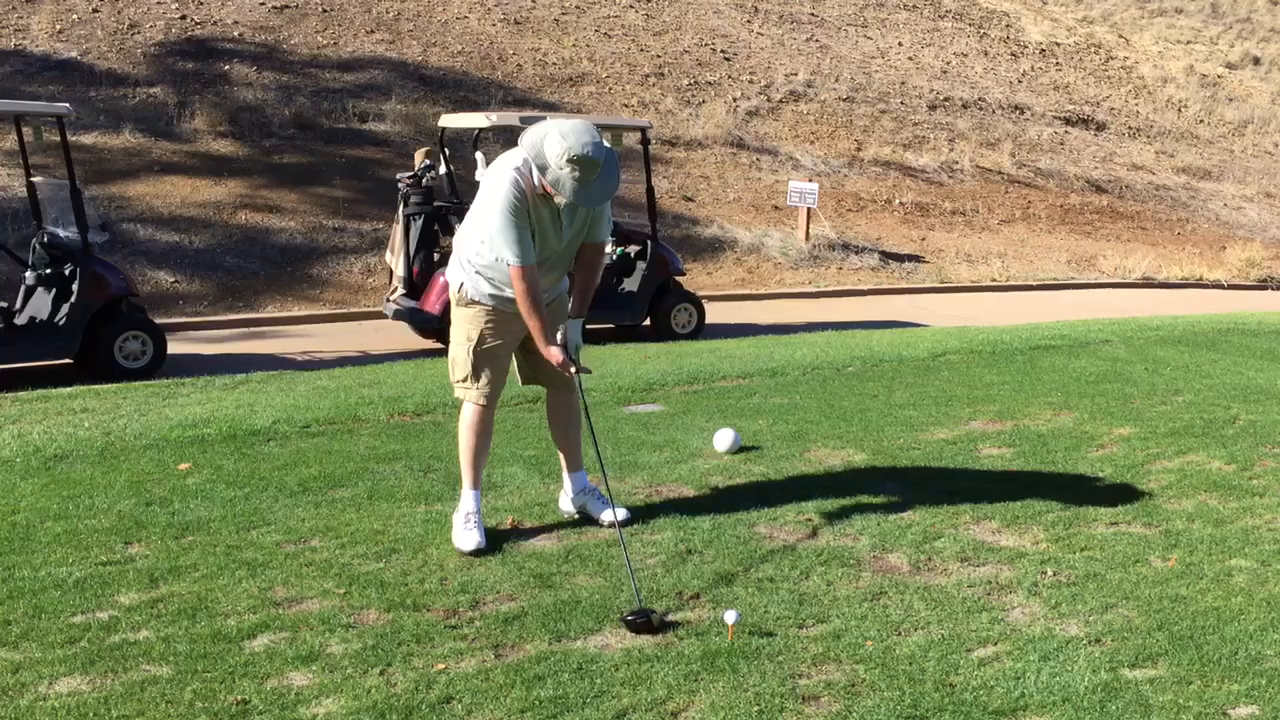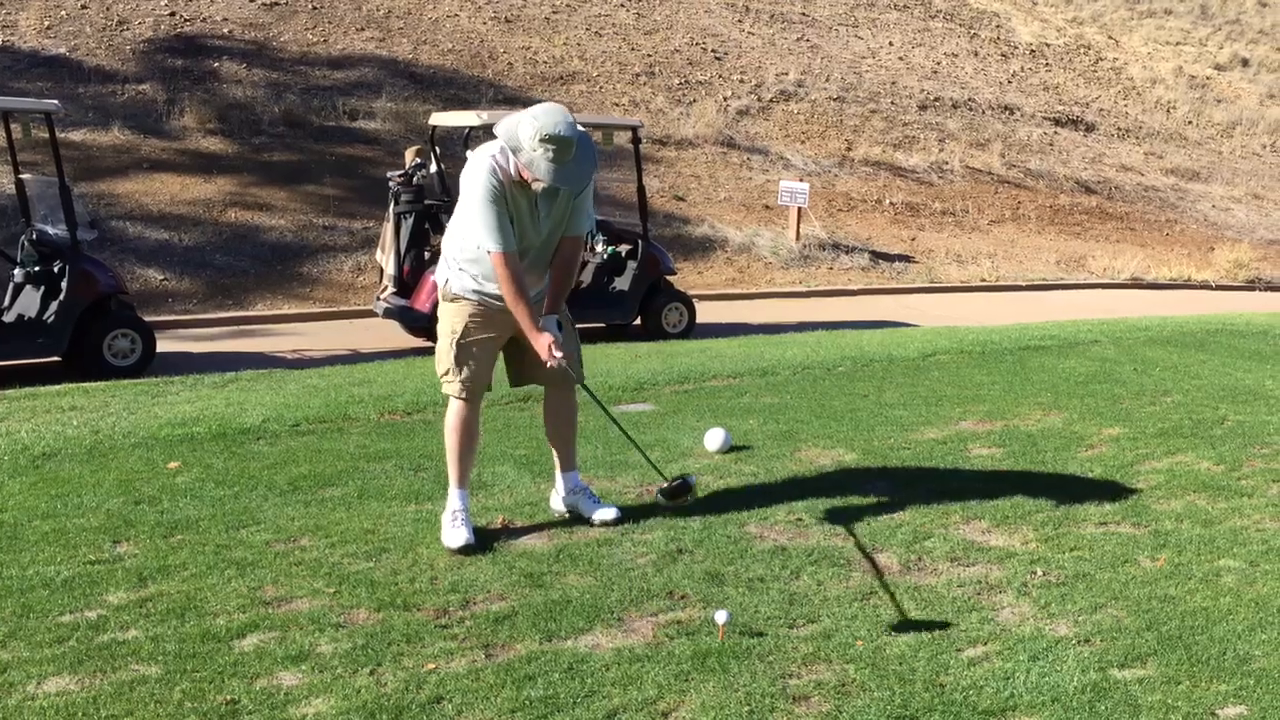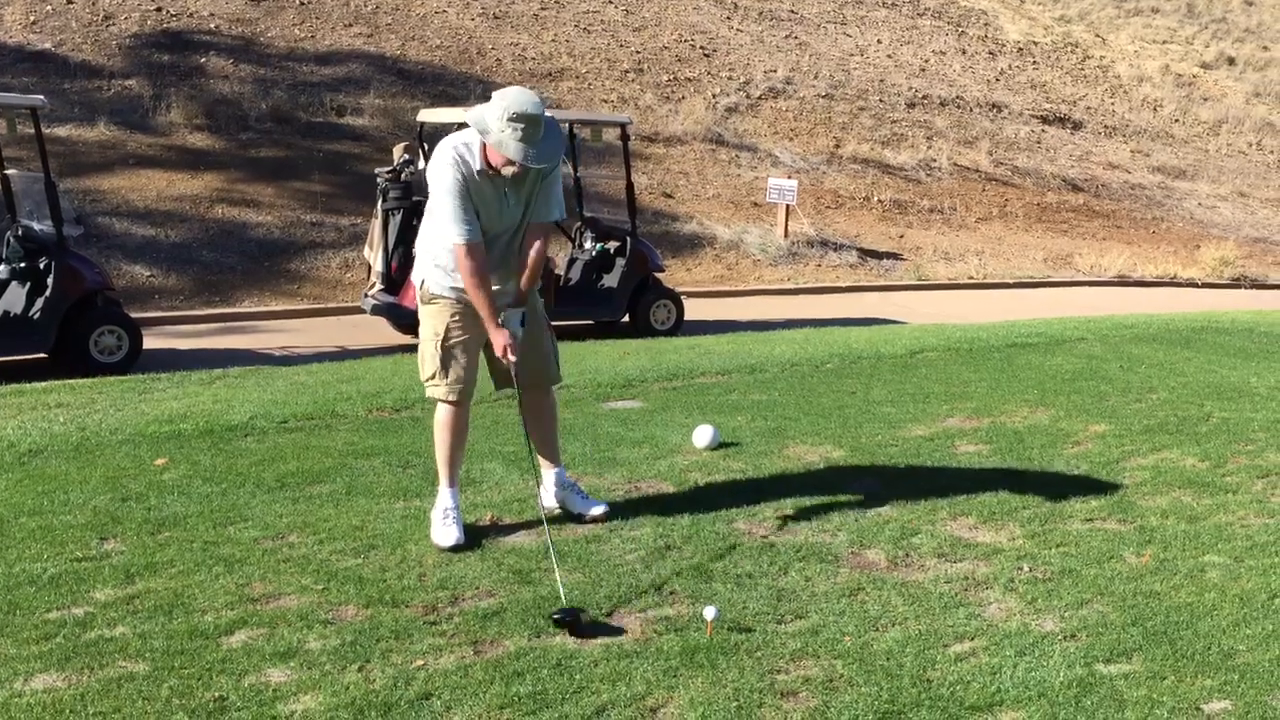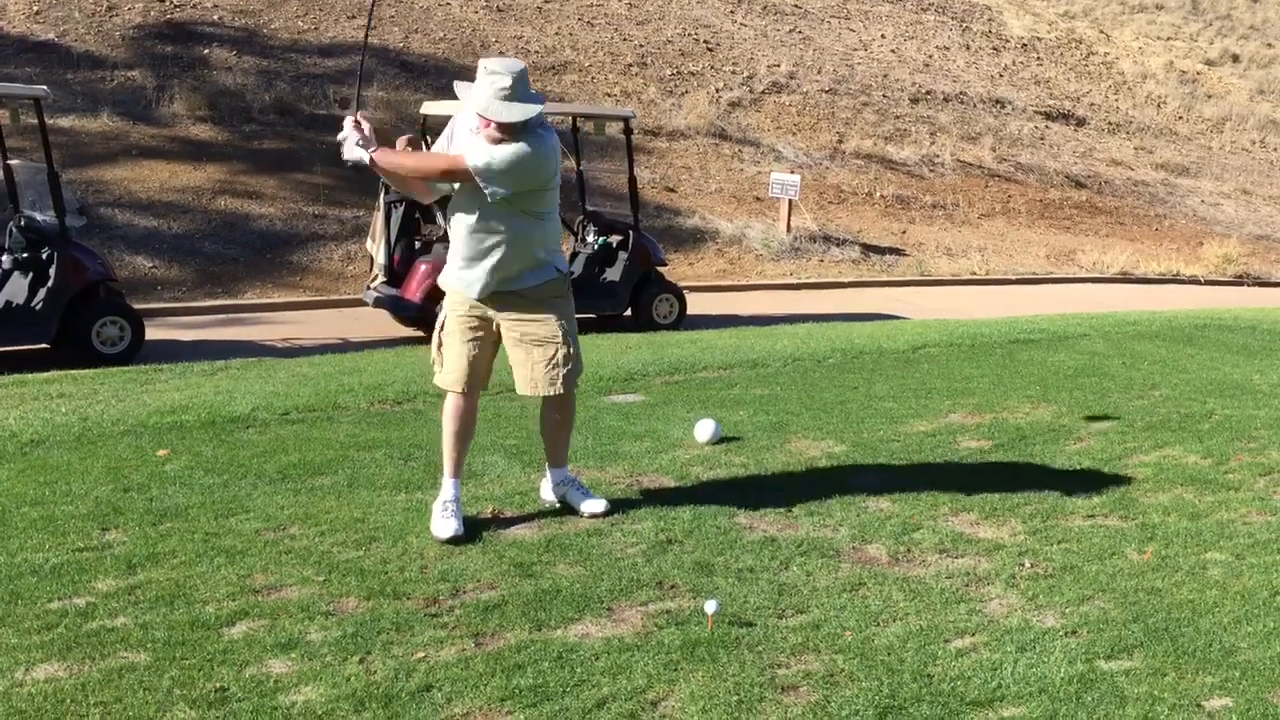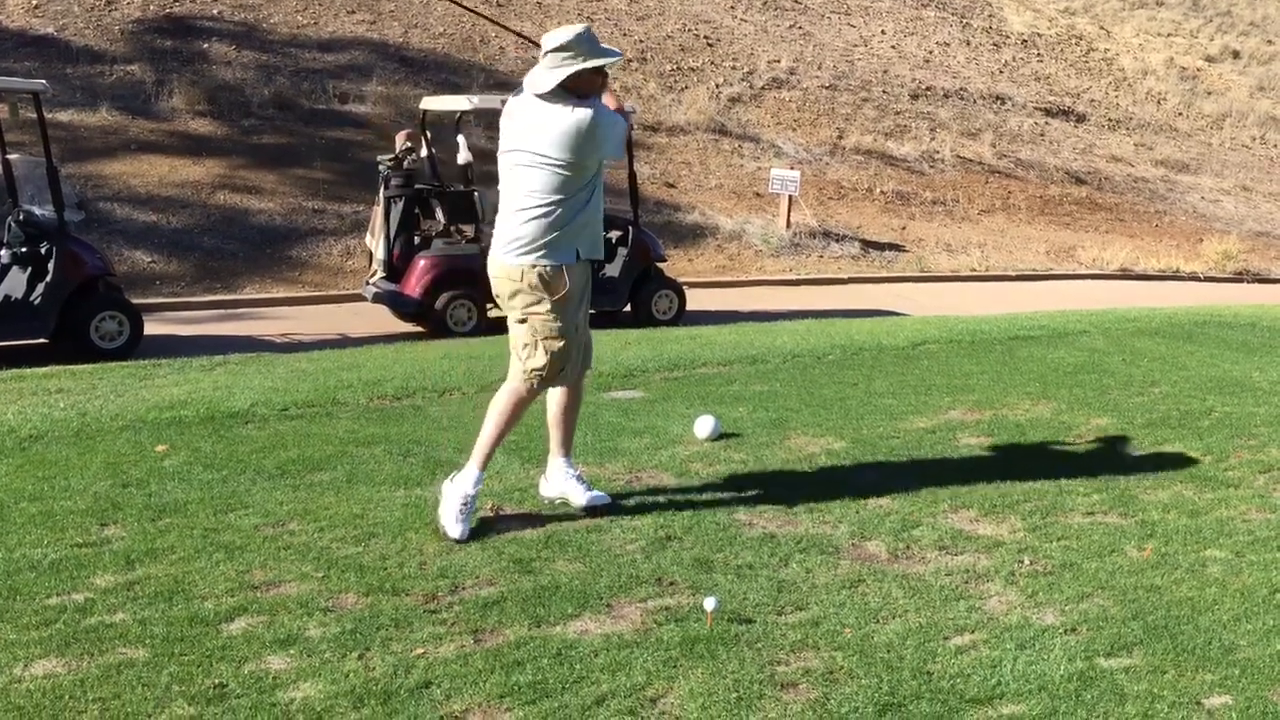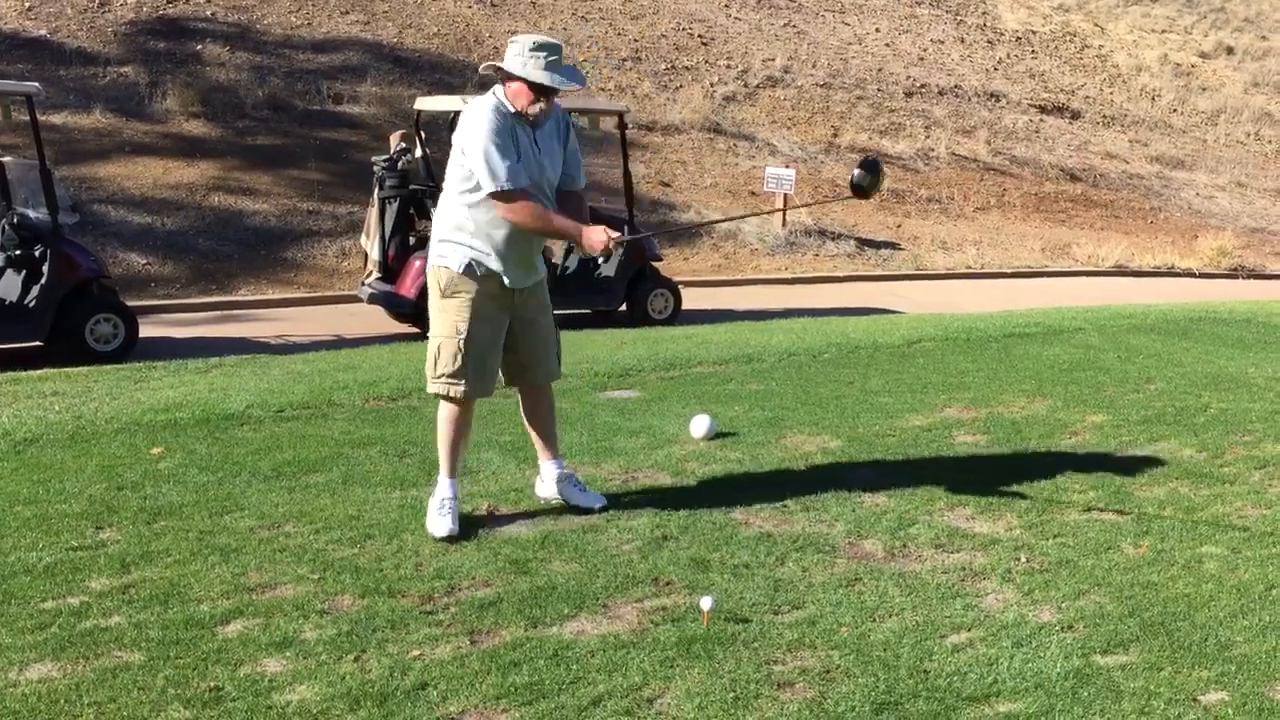
dt=0.7s
person 1, frame 1
left shoulder: (590, 177)
right shoulder: (507, 183)
left elbow: (592, 248)
right elbow: (520, 276)
left wrist: (575, 319)
right wrist: (545, 344)
left hip: (548, 290)
right hip: (486, 290)
left knee: (564, 384)
right knee: (480, 396)
left ankle: (576, 488)
right ankle: (469, 507)
person 1, frame 2
left shoulder: (575, 170)
right shoulder: (485, 171)
left elbow: (570, 246)
right elbow: (503, 264)
left wrist: (552, 315)
right wrist: (534, 333)
left hip: (539, 290)
right hip: (473, 290)
left knee: (563, 381)
right knee: (464, 394)
left ankle: (567, 488)
right ankle: (456, 504)
person 1, frame 3
left shoulder: (541, 158)
right shoulder: (452, 160)
left elbow: (538, 236)
right elbow: (466, 254)
left wrist: (517, 307)
right wrist: (492, 327)
left hip: (513, 288)
right hip: (451, 289)
left knee: (538, 383)
right knee: (454, 395)
left ankle: (555, 483)
right ankle: (446, 502)
person 1, frame 4
left shoulder: (536, 143)
right shoulder: (461, 128)
left elbow: (445, 169)
right elbow: (426, 179)
left wrist: (370, 154)
right wrist: (373, 147)
left hip: (537, 285)
right hip: (470, 284)
left knee: (558, 386)
right knee: (461, 388)
left ankle: (559, 479)
right ankle: (449, 494)
person 1, frame 5
left shoulder: (520, 105)
right shoulder: (586, 122)
right elbow: (617, 122)
left wrist: (595, 94)
right wrist: (606, 94)
left hip: (542, 262)
right hip: (542, 268)
left knee: (570, 370)
right knee: (530, 378)
left ankle: (559, 472)
right ankle: (466, 482)
person 1, frame 6
left shoulder: (556, 120)
right shoulder: (484, 119)
left elbow: (571, 190)
right elbow: (511, 204)
left wrist: (584, 232)
right wrist: (579, 234)
left hip: (527, 270)
right hip: (468, 268)
left knee: (539, 377)
right knee: (463, 384)
left ankle: (553, 475)
right ankle: (446, 491)
